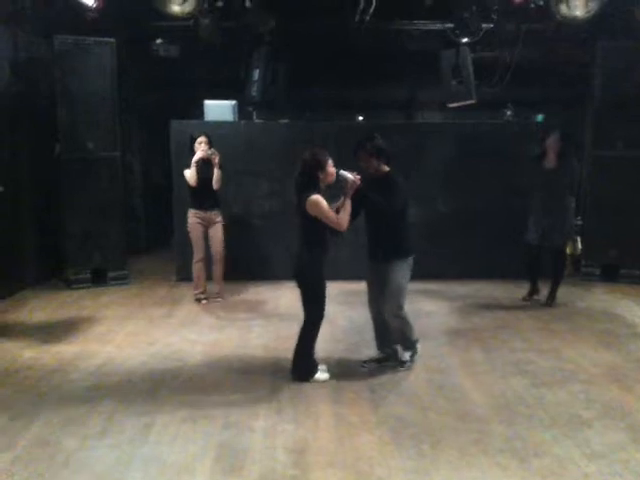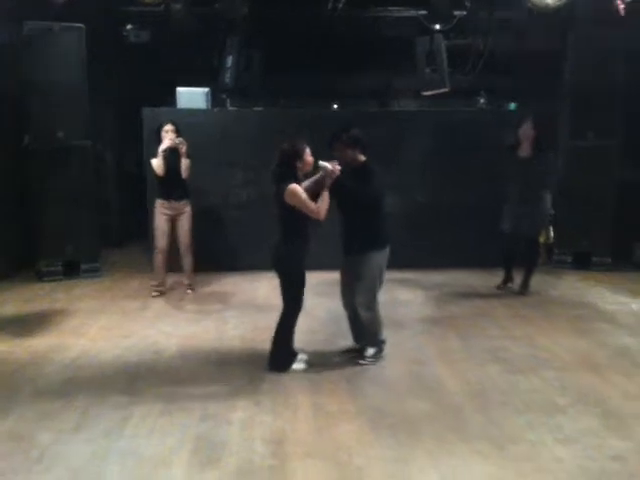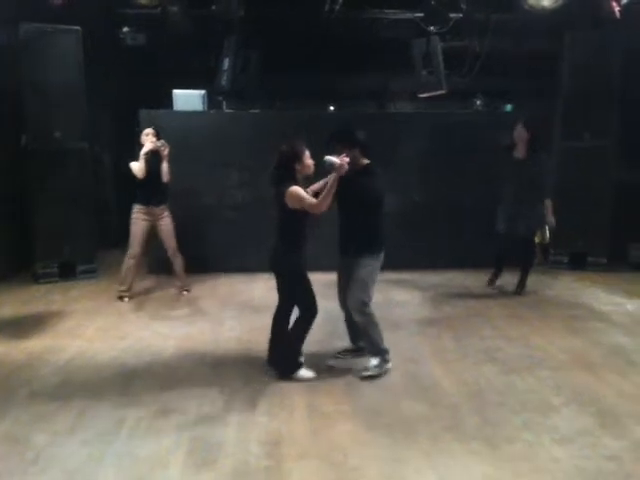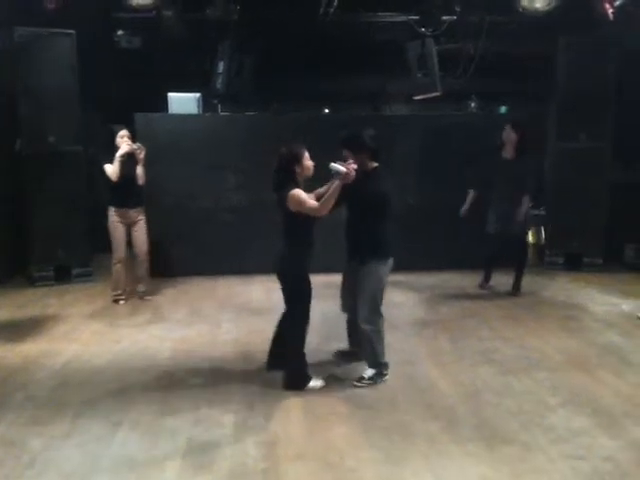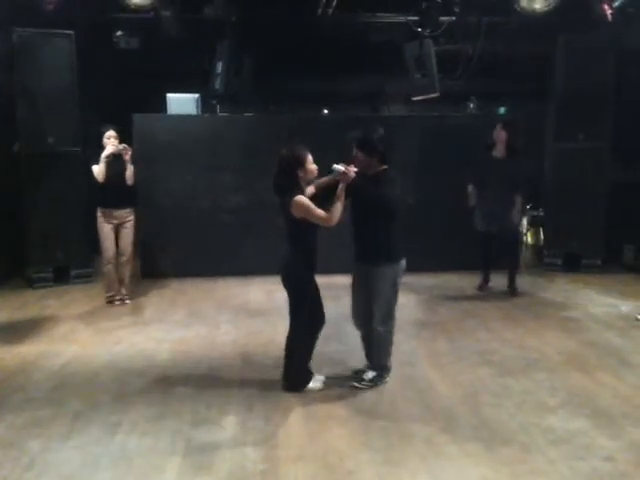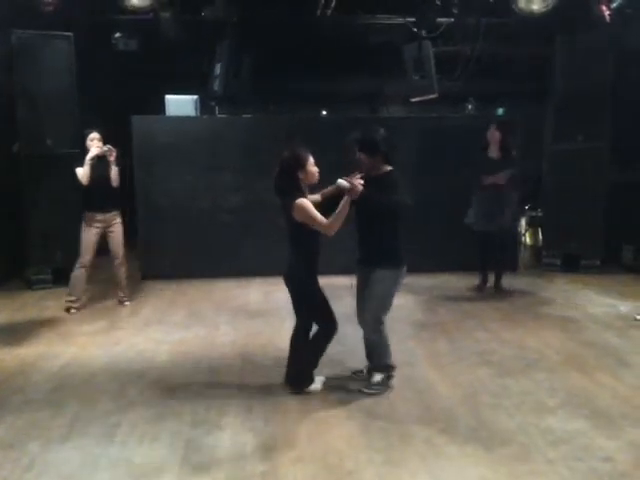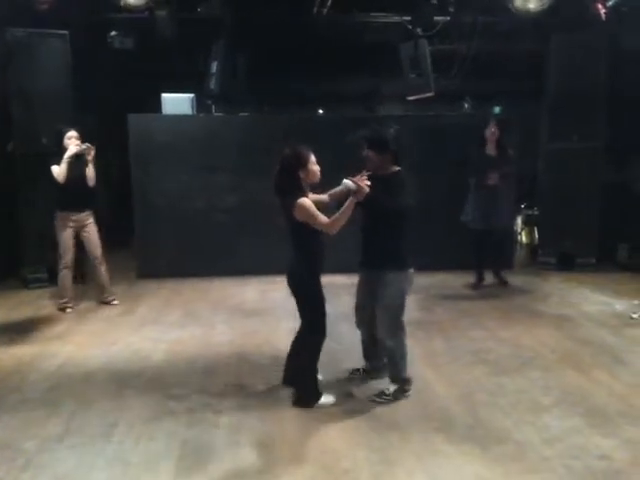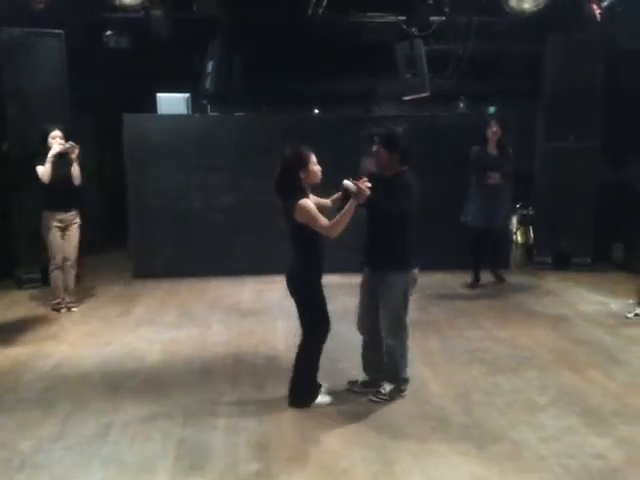
dt=0.3s
person 1, frame 1
left shoulder: (394, 184)
right shoulder: (368, 184)
left elbow: (389, 211)
right elbow: (353, 213)
left wrist: (362, 191)
left hip: (398, 256)
right hip: (376, 256)
left knee: (392, 308)
right knee: (376, 308)
left ankle: (409, 347)
right ankle: (387, 352)
person 1, frame 2
left shoulder: (370, 174)
right shoulder: (344, 174)
left elbow: (368, 198)
left wrist: (339, 180)
left hip: (373, 247)
right hip: (351, 246)
left knee: (365, 300)
right knee: (349, 299)
left ankle: (375, 345)
right ankle: (362, 342)
person 1, frame 3
left shoulder: (370, 176)
right shoulder: (349, 177)
left elbow: (369, 195)
left wrist: (344, 176)
left hip: (368, 252)
right hip: (348, 249)
left knee: (359, 303)
right knee: (346, 302)
left ankle: (380, 356)
right ankle: (359, 344)
person 1, frame 4
left shoulder: (378, 180)
right shoulder: (358, 180)
left elbow: (376, 197)
right elbow: (338, 201)
left wrist: (350, 182)
left hip: (376, 258)
right hip: (357, 255)
left knee: (369, 314)
right knee: (351, 307)
left ankle: (379, 368)
right ankle: (357, 348)
person 1, frame 5
left shoulder: (387, 181)
right shoulder: (362, 178)
left elbow: (385, 203)
left wrist: (353, 183)
left hip: (387, 261)
right hip: (364, 259)
left knee: (381, 318)
right knee: (362, 317)
left ankle: (380, 370)
right ankle: (373, 364)
person 1, frame 6
left shoulder: (392, 182)
right shoulder: (367, 180)
left elbow: (395, 207)
left wrist: (361, 195)
left hip: (388, 264)
right hip: (368, 261)
left knee: (372, 319)
right knee: (365, 318)
left ankle: (385, 372)
right ankle: (374, 365)
person 1, frame 7
left shoulder: (400, 182)
right shoulder: (374, 179)
left elbow: (396, 210)
right elbow: (370, 210)
left wrist: (366, 195)
left hip: (394, 268)
right hip: (371, 264)
left knee: (390, 328)
right knee: (364, 319)
left ankle: (401, 383)
right ankle: (375, 365)
person 1, frame 8
left shoulder: (406, 183)
right shoulder: (377, 179)
left elbow: (395, 214)
right elbow: (364, 204)
left wrist: (368, 197)
left hip: (398, 269)
right hip: (374, 264)
left knee: (392, 328)
right knee: (368, 325)
left ankle: (397, 383)
right ankle: (375, 377)
person 2, frame 1
left shoulder: (312, 196)
right shoulder: (313, 199)
left elbow: (330, 216)
right elbow: (341, 224)
left wrist: (346, 195)
right wrist: (349, 195)
left hip: (310, 263)
right hip: (309, 265)
left knee: (314, 314)
right knee: (314, 316)
left ankle: (306, 362)
right ankle: (303, 370)
person 2, frame 2
left shoulder: (292, 185)
right shoulder: (291, 189)
left elbow: (304, 189)
right elbow: (319, 213)
left wrist: (322, 176)
right wrist: (327, 183)
left hip: (291, 253)
right hip: (289, 255)
left knee: (293, 304)
right knee: (292, 306)
left ankle: (285, 353)
right ankle: (280, 360)
person 2, frame 3
left shoulder: (291, 188)
right shoulder: (291, 192)
left elbow: (311, 192)
right elbow: (320, 206)
left wrist: (332, 175)
right wrist: (336, 176)
left hip: (284, 256)
right hip: (289, 259)
left knee: (286, 306)
right knee: (309, 309)
left ankle: (278, 354)
right ankle: (288, 365)
person 2, frame 4
left shoulder: (294, 191)
right shoulder: (293, 194)
left elbow: (314, 197)
right elbow: (320, 209)
left wrist: (337, 180)
right wrist: (341, 182)
left hip: (291, 262)
right hip: (295, 265)
left knee: (293, 313)
right knee: (300, 319)
left ankle: (278, 358)
right ankle: (297, 377)
person 2, frame 5
left shoulder: (296, 194)
right shoulder: (297, 201)
left elbow: (313, 187)
right elbow: (330, 220)
left wrist: (336, 177)
right wrist: (342, 187)
left hip: (299, 268)
right hip: (298, 271)
left knee: (313, 320)
right knee: (304, 323)
left ankle: (300, 372)
right ankle: (296, 379)
person 2, frame 6
left shoulder: (300, 197)
right shoulder: (299, 204)
left elbow: (319, 198)
right elbow: (329, 228)
left wrist: (341, 187)
right wrist: (348, 197)
left hip: (300, 272)
right hip: (302, 275)
left knee: (305, 323)
right knee: (328, 324)
left ankle: (299, 374)
right ankle: (300, 378)
person 2, frame 7
left shoulder: (301, 196)
right shoulder: (300, 203)
left elbow: (327, 198)
right elbow: (330, 226)
left wrist: (350, 185)
right wrist: (354, 198)
left hip: (303, 273)
right hip: (305, 275)
left knee: (310, 326)
right knee: (316, 329)
left ankle: (294, 376)
right ankle: (307, 393)
person 2, frame 8
left shoulder: (303, 197)
right shoulder: (300, 204)
left elbow: (329, 203)
right elbow: (332, 229)
right wrist: (355, 200)
left hip: (304, 275)
right hip: (305, 278)
left knee: (317, 328)
right knee: (316, 332)
left ankle: (306, 384)
right ankle: (303, 394)
person 3, frame 1
left shoulder: (213, 164)
right shoulder: (190, 164)
left elbow: (216, 186)
right elbow: (192, 182)
left wrist: (216, 165)
right wrist: (194, 162)
left hip: (214, 214)
right hip: (196, 214)
left knee: (218, 253)
right knee: (199, 256)
left ankle: (217, 291)
right ankle: (200, 292)
person 3, frame 2
left shoulder: (181, 153)
right shoulder: (157, 154)
left elbow: (185, 175)
right elbow: (160, 172)
left wrist: (183, 154)
right wrist: (161, 151)
left hip: (183, 204)
right hip: (163, 204)
left knee: (185, 246)
right knee: (161, 247)
left ankle: (189, 283)
right ankle: (158, 285)
person 3, frame 3
left shoulder: (158, 156)
right shoulder: (136, 158)
left elbow: (165, 179)
right elbow: (140, 174)
left wrist: (165, 158)
right wrist: (142, 153)
left hip: (161, 209)
right hip: (141, 210)
left knee: (172, 248)
right knee: (134, 251)
left ankle: (183, 285)
right ankle: (124, 290)
person 3, frame 4
left shoulder: (134, 158)
right shoulder: (111, 160)
left elbow: (141, 182)
right elbow: (114, 177)
left wrist: (140, 161)
right wrist: (118, 156)
left hip: (137, 211)
right hip: (117, 212)
left knee: (143, 252)
right knee: (119, 255)
left ankle: (142, 289)
right ankle: (118, 293)
person 3, frame 5
left shoulder: (123, 159)
right shoulder: (98, 160)
left elbow: (130, 182)
right elbow: (100, 178)
left wrist: (128, 161)
right wrist: (104, 157)
left hip: (127, 213)
right hip: (106, 214)
left knee: (126, 255)
right knee: (109, 256)
left ankle: (125, 293)
right ankle: (112, 294)
person 3, frame 6
left shoulder: (108, 162)
right shoulder: (83, 163)
left elbow: (115, 183)
right elbow: (84, 181)
left wrist: (112, 162)
right wrist: (89, 159)
left hip: (113, 215)
right hip: (91, 217)
left knee: (119, 257)
right knee: (84, 260)
left ankle: (123, 295)
right ankle: (74, 301)
person 3, frame 7
left shoulder: (83, 160)
right shoulder: (57, 162)
left elbow: (91, 183)
right elbow: (60, 178)
left wrist: (90, 161)
right wrist: (67, 156)
left hip: (87, 215)
right hip: (65, 216)
left knee: (97, 256)
right knee: (66, 260)
left ankle: (106, 295)
right ankle: (65, 301)
person 3, frame 8
left shoulder: (69, 160)
right shoulder: (42, 161)
left elbow: (77, 182)
right elbow: (45, 179)
left wrist: (74, 160)
right wrist: (50, 156)
left hip: (72, 215)
right hip: (52, 216)
left knee: (70, 260)
right knee: (56, 261)
left ankle: (70, 300)
right ankle: (58, 301)
person 4, frame 1
left shoulder: (568, 165)
right shoulder: (537, 164)
left elbow: (572, 192)
right elbow: (533, 190)
left wrist: (570, 214)
left hip: (560, 217)
right hip: (538, 216)
left knee: (557, 255)
right knee: (533, 252)
left ankle: (552, 293)
right ankle: (533, 288)
person 4, frame 2
left shoulder: (543, 157)
right shoulder: (512, 155)
left elbow: (547, 186)
right elbow: (509, 181)
left wrist: (546, 208)
right wrist: (508, 201)
left hip: (533, 207)
right hip: (513, 206)
left knee: (531, 243)
right knee: (509, 242)
left ankle: (526, 281)
right ankle: (507, 276)
person 4, frame 3
left shoulder: (538, 159)
right shoulder: (508, 157)
left elbow: (545, 188)
right elbow: (504, 183)
left wrist: (549, 213)
right wrist: (503, 206)
left hip: (529, 209)
right hip: (508, 207)
left knee: (526, 245)
right knee: (504, 242)
left ankle: (522, 281)
right ankle: (496, 272)
person 4, frame 4
left shoulder: (524, 160)
right shoulder: (495, 159)
left elbow: (528, 187)
right elbow: (479, 181)
left wrist: (524, 207)
right wrist: (467, 203)
left hip: (516, 208)
right hip: (497, 208)
left knee: (519, 245)
right knee: (493, 244)
left ankle: (517, 282)
right ankle: (486, 277)
person 4, frame 5
left shoulder: (514, 158)
right shoulder: (486, 157)
left elbow: (519, 187)
right elbow: (473, 179)
left wrist: (517, 210)
right wrist: (471, 192)
left hip: (507, 208)
right hip: (486, 207)
left knee: (510, 243)
right knee: (486, 243)
left ankle: (512, 282)
right ankle: (485, 278)
person 4, frame 6
left shoulder: (509, 157)
right shoulder: (480, 157)
left elbow: (513, 180)
right elbow: (476, 179)
left wrist: (489, 179)
right wrist: (496, 179)
left hip: (503, 205)
right hip: (482, 204)
left knee: (501, 243)
right knee: (482, 242)
left ankle: (498, 280)
right ankle: (483, 278)
person 4, frame 7
left shoulder: (505, 154)
right shoulder: (477, 154)
left elbow: (508, 178)
right elbow: (473, 178)
left wrist: (493, 178)
right wrist: (490, 179)
left hip: (500, 201)
right hip: (480, 201)
left knee: (501, 238)
right knee: (479, 239)
left ankle: (497, 270)
right ankle: (479, 276)
person 4, frame 8
left shoulder: (506, 153)
right shoulder: (477, 151)
left elbow: (509, 174)
right elbow: (474, 176)
left wrist: (497, 177)
right wrist: (489, 178)
left hip: (500, 200)
right hip: (480, 199)
left knee: (499, 237)
right knee: (477, 238)
left ankle: (495, 268)
right ankle: (475, 275)
